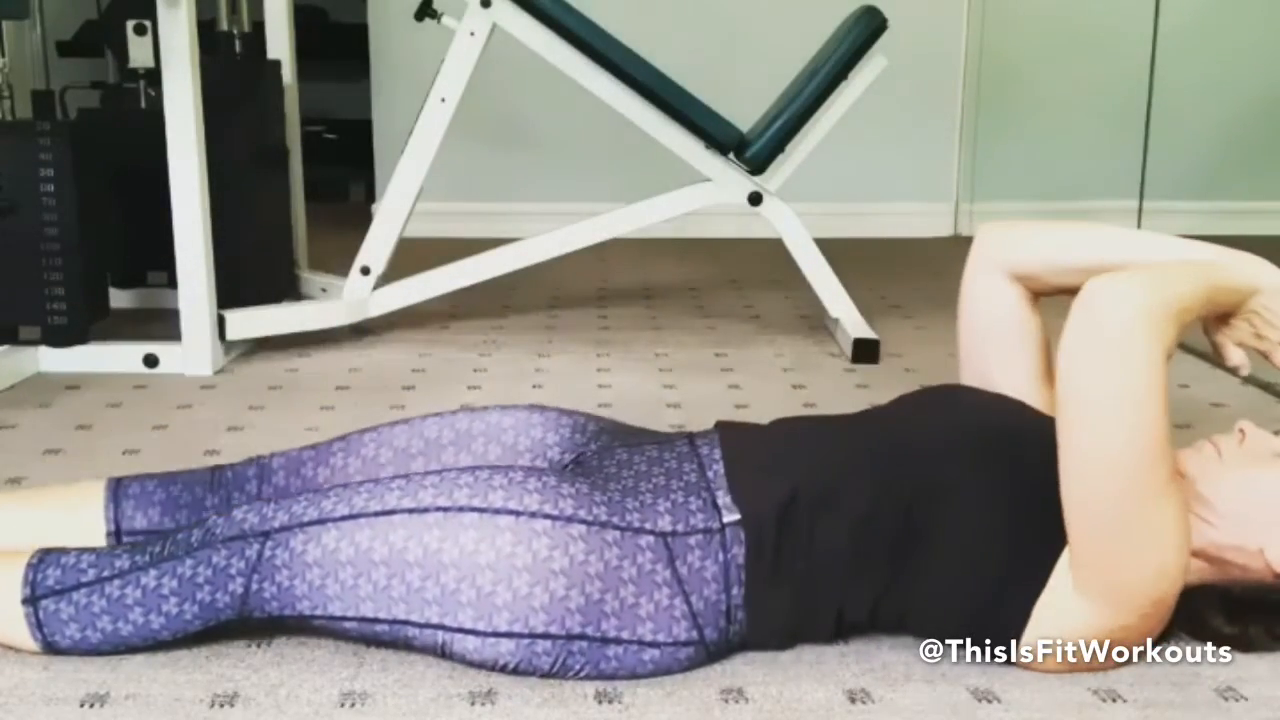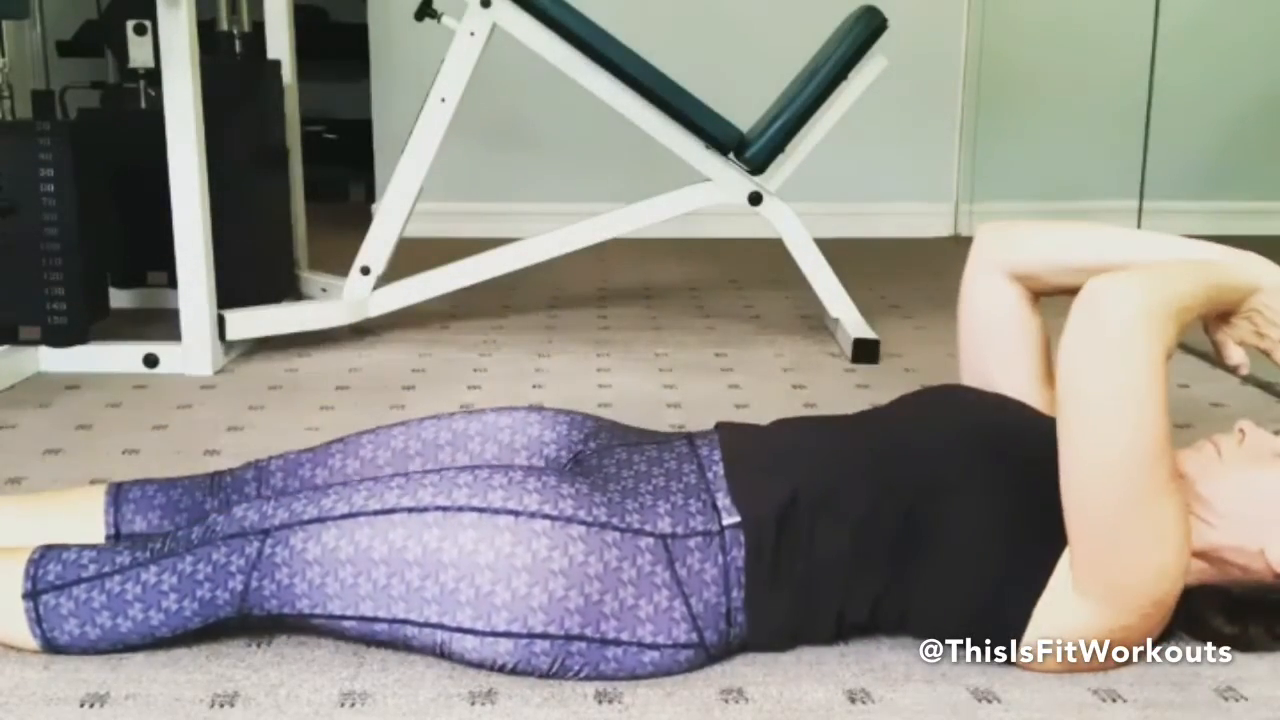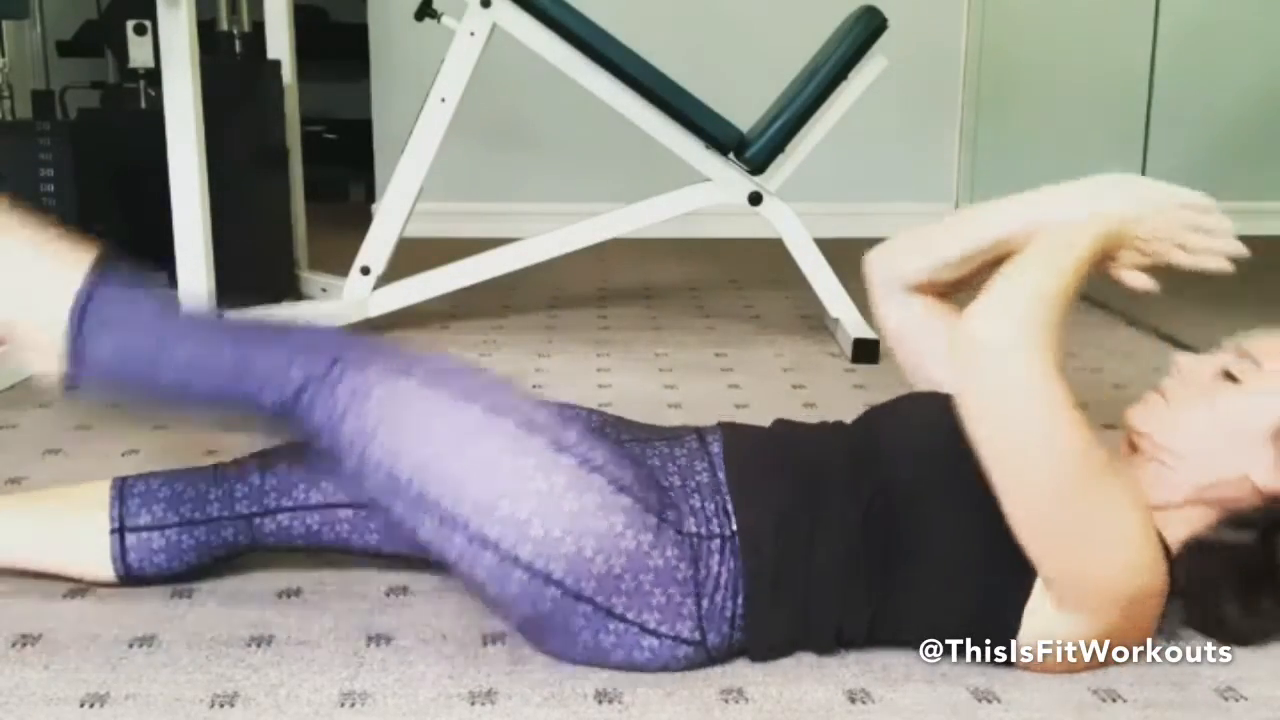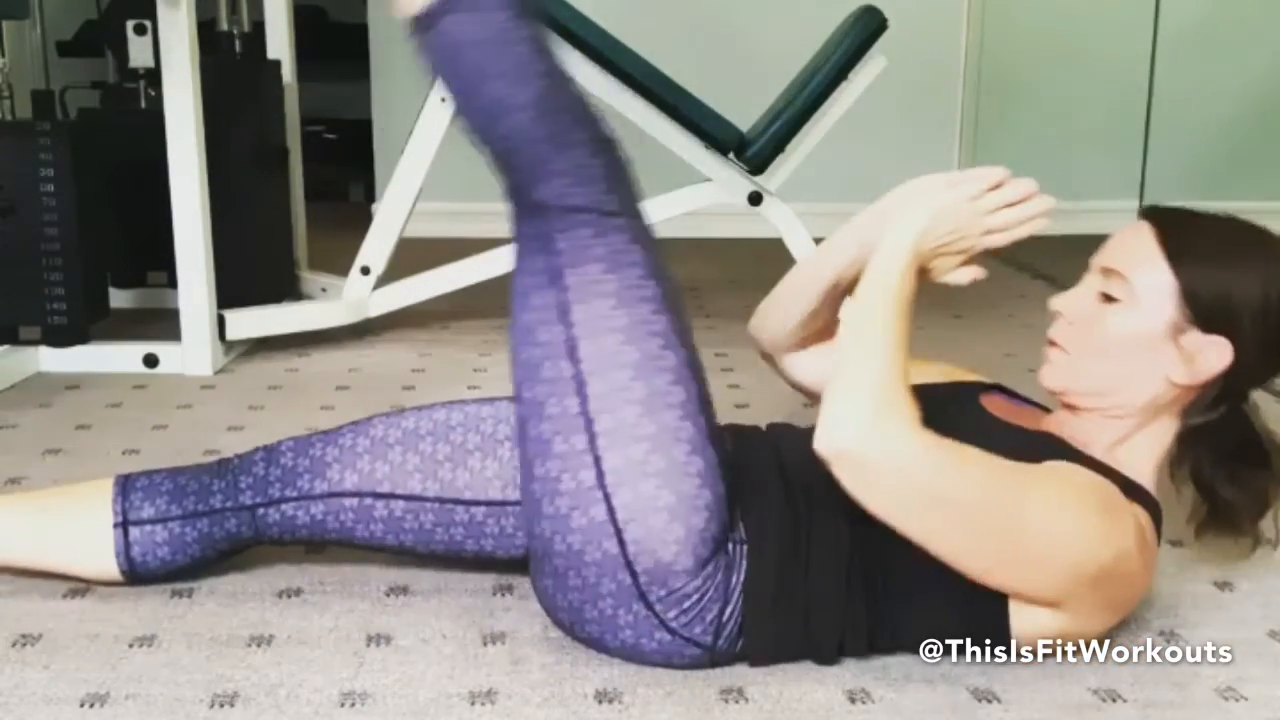
dt=0.4s
person 1, frame 1
left shoulder: (1126, 580)
right shoulder: (1062, 468)
left elbow: (1114, 322)
right elbow: (999, 258)
left hip: (673, 569)
right hip: (659, 472)
left knee: (244, 563)
right knee: (240, 494)
person 1, frame 2
left shoulder: (1125, 582)
right shoulder: (1069, 472)
left elbow: (1115, 320)
right elbow: (999, 259)
left hip: (671, 574)
right hip: (661, 472)
left knee: (255, 557)
right knee: (247, 496)
person 1, frame 3
left shoulder: (1101, 570)
right shoulder: (1073, 475)
left elbow: (1001, 352)
right elbow: (899, 274)
left wrist: (1088, 229)
right wrist: (1075, 211)
left hip: (679, 597)
right hip: (676, 483)
left knee: (320, 375)
right knee: (281, 484)
person 1, frame 4
left shoulder: (1098, 538)
right shoulder: (1031, 421)
left elbow: (862, 444)
right elbow: (786, 336)
left wrist: (906, 254)
right wrist: (888, 227)
left hip: (667, 581)
right hip: (632, 512)
left knee: (571, 198)
right knee: (266, 484)
